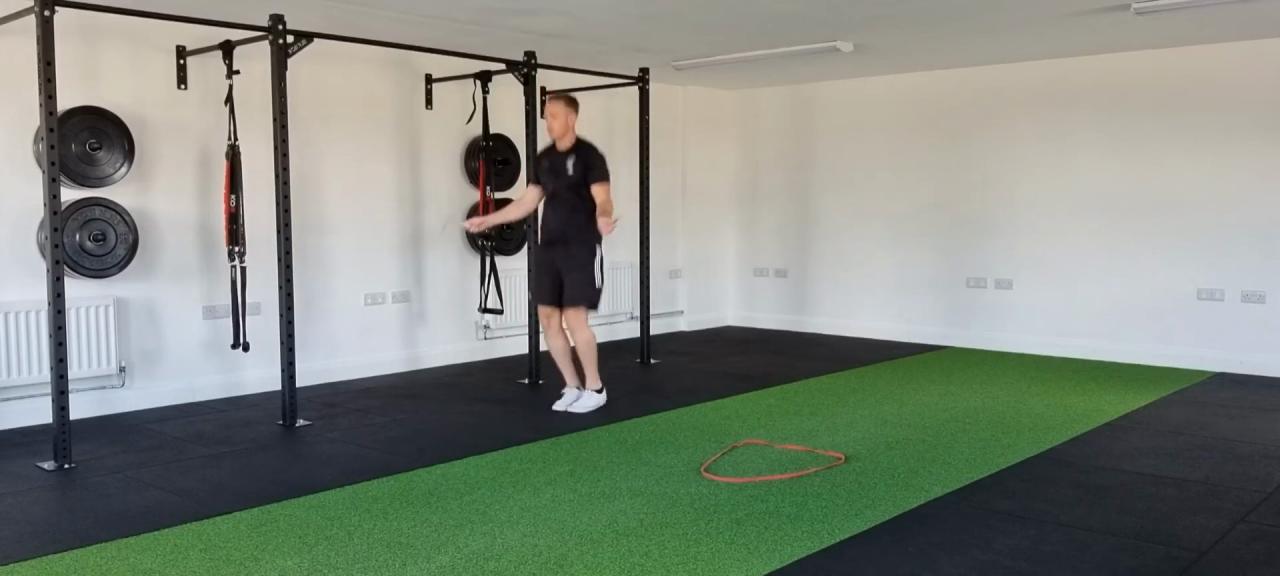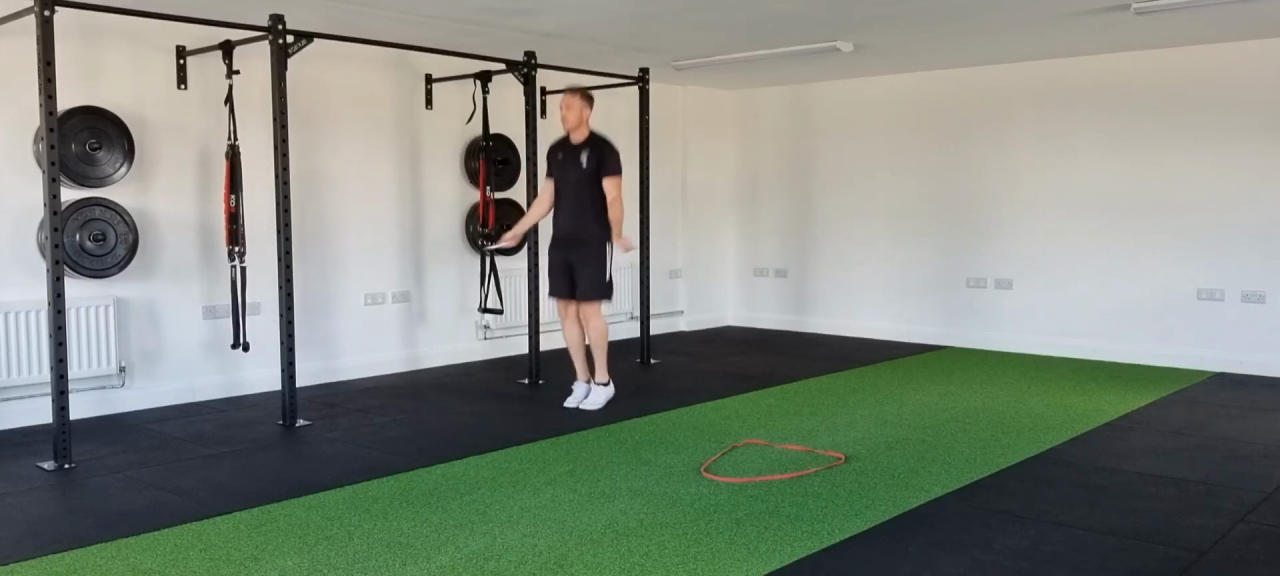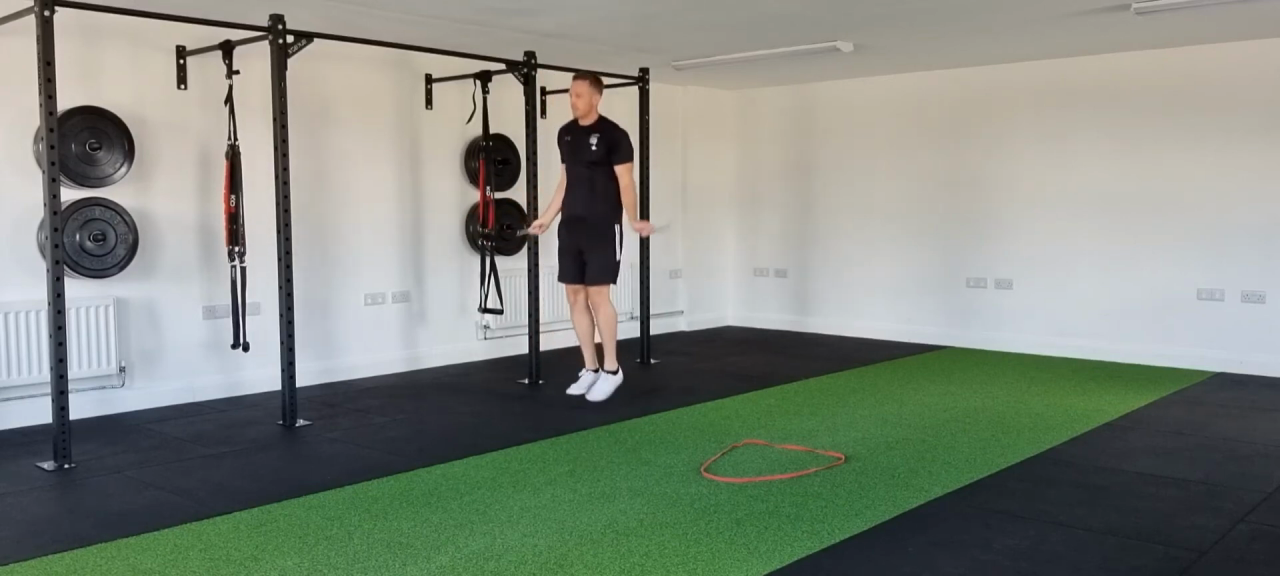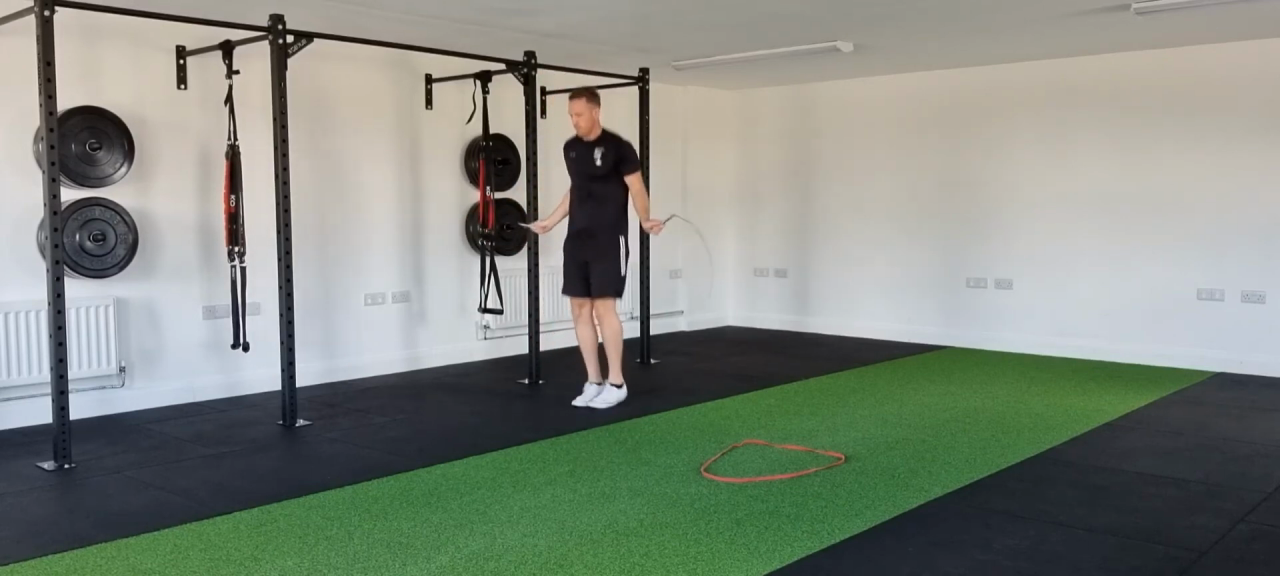
dt=1s
person 1, frame 1
left shoulder: (589, 156)
right shoulder: (544, 158)
left elbow: (602, 199)
right elbow: (529, 201)
left wrist: (604, 218)
right wrist: (490, 220)
left hip: (581, 248)
right hip: (549, 249)
left knee: (575, 319)
right knee: (549, 318)
left ankle: (595, 389)
right ankle: (574, 387)
person 1, frame 2
left shoulder: (603, 150)
right shoulder: (556, 151)
left elbow: (612, 197)
right elbow: (547, 196)
left wrist: (617, 233)
right wrist: (518, 230)
left hip: (594, 242)
right hip: (562, 241)
left knee: (590, 310)
right knee: (566, 310)
left ankle: (602, 381)
right ankle: (583, 381)
person 1, frame 3
left shoulder: (614, 135)
right shoulder: (566, 134)
left elbow: (625, 182)
left wrist: (634, 220)
right wrist: (547, 218)
left hip: (604, 227)
right hip: (572, 226)
left knee: (598, 296)
right knee: (575, 295)
left ankle: (610, 369)
right ankle: (590, 369)
person 1, frame 4
left shoulder: (618, 147)
right shoulder: (571, 148)
left elbow: (636, 187)
left wrist: (646, 220)
right wrist: (551, 220)
left hip: (609, 239)
right hip: (577, 239)
left knee: (603, 308)
right knee: (580, 309)
left ankle: (616, 383)
right ankle: (595, 382)
